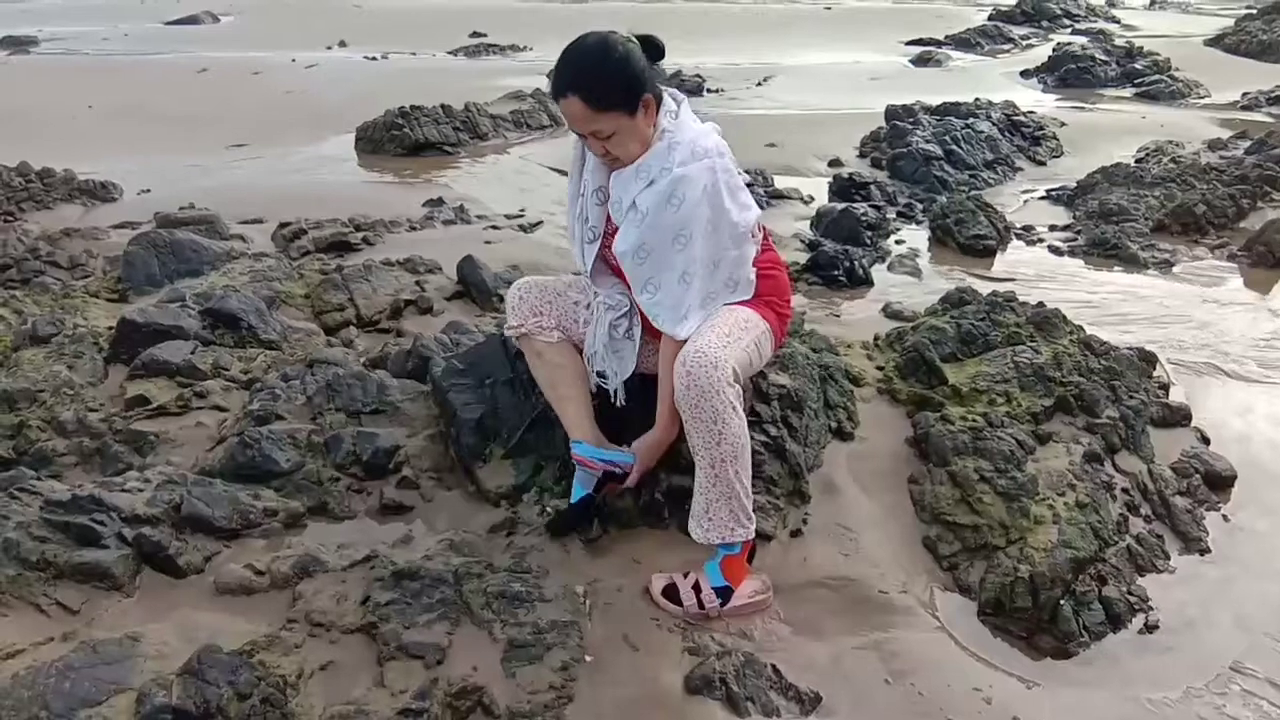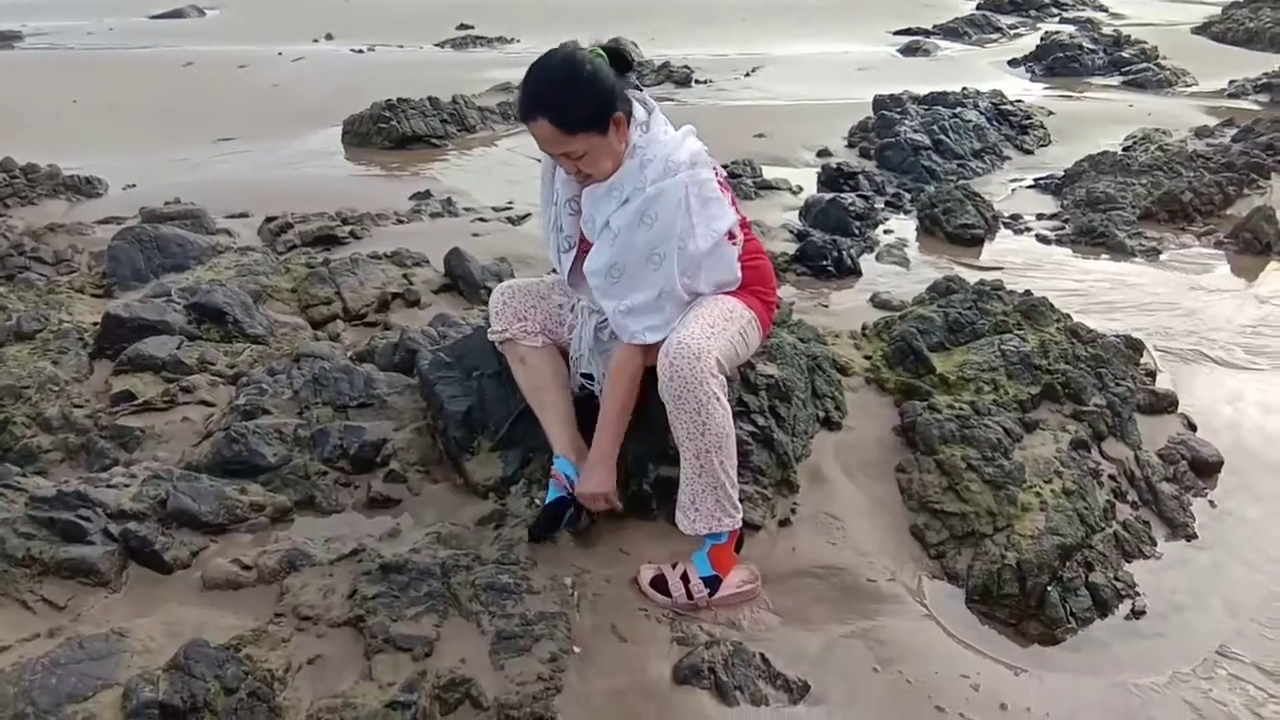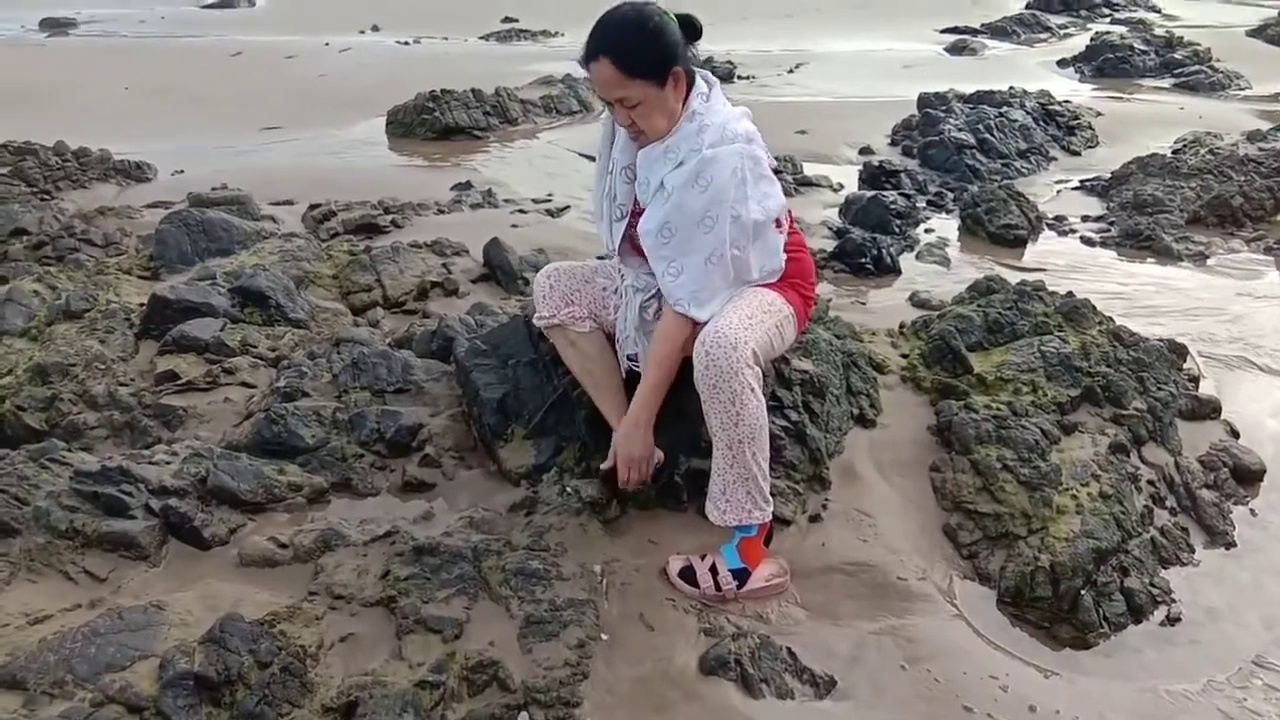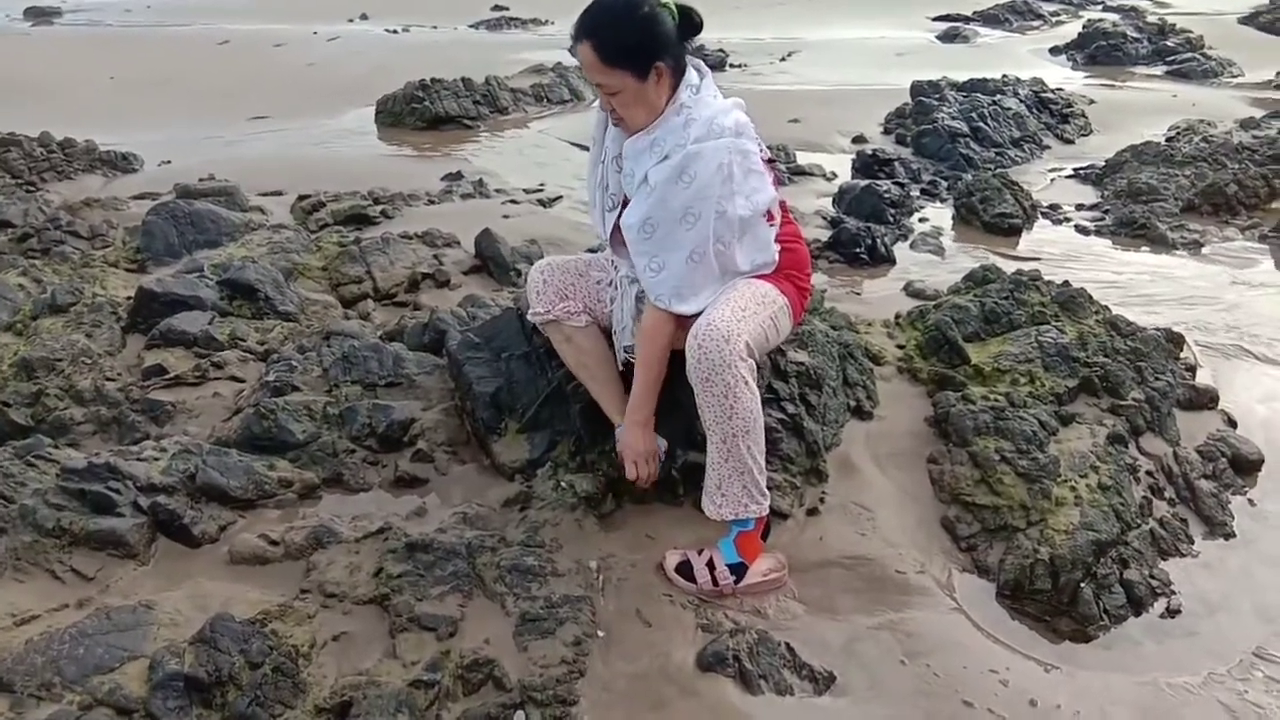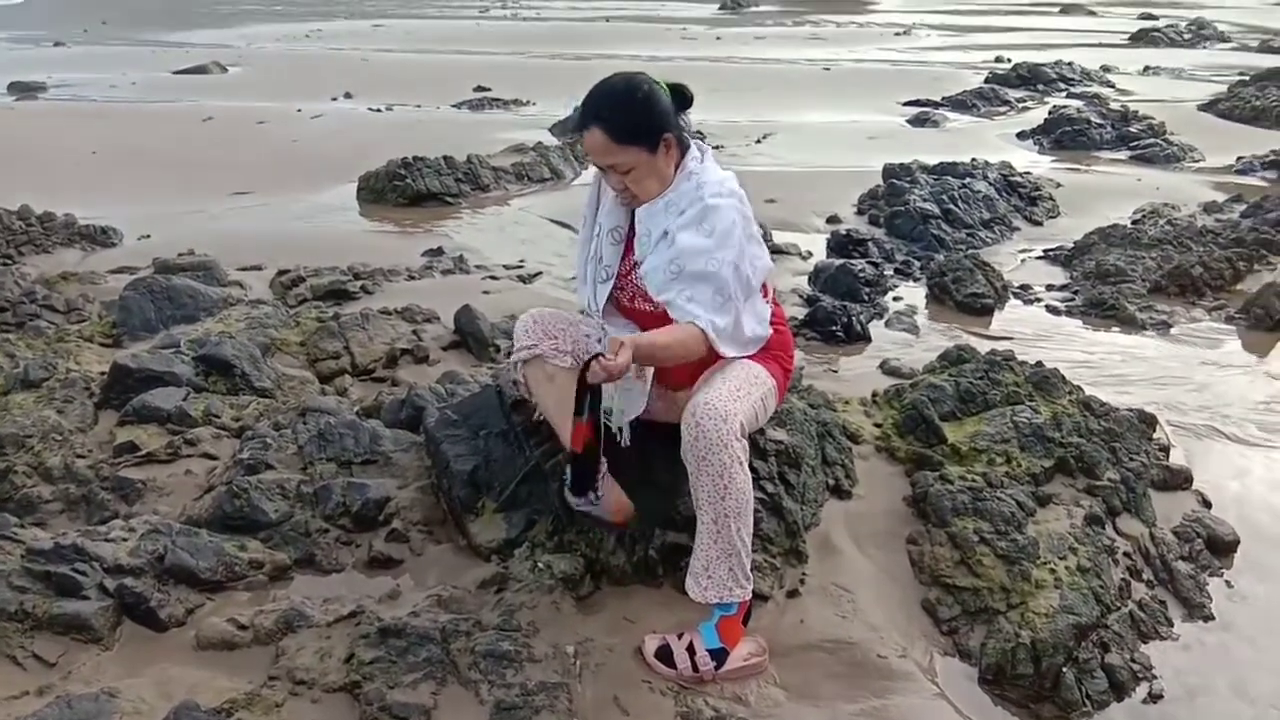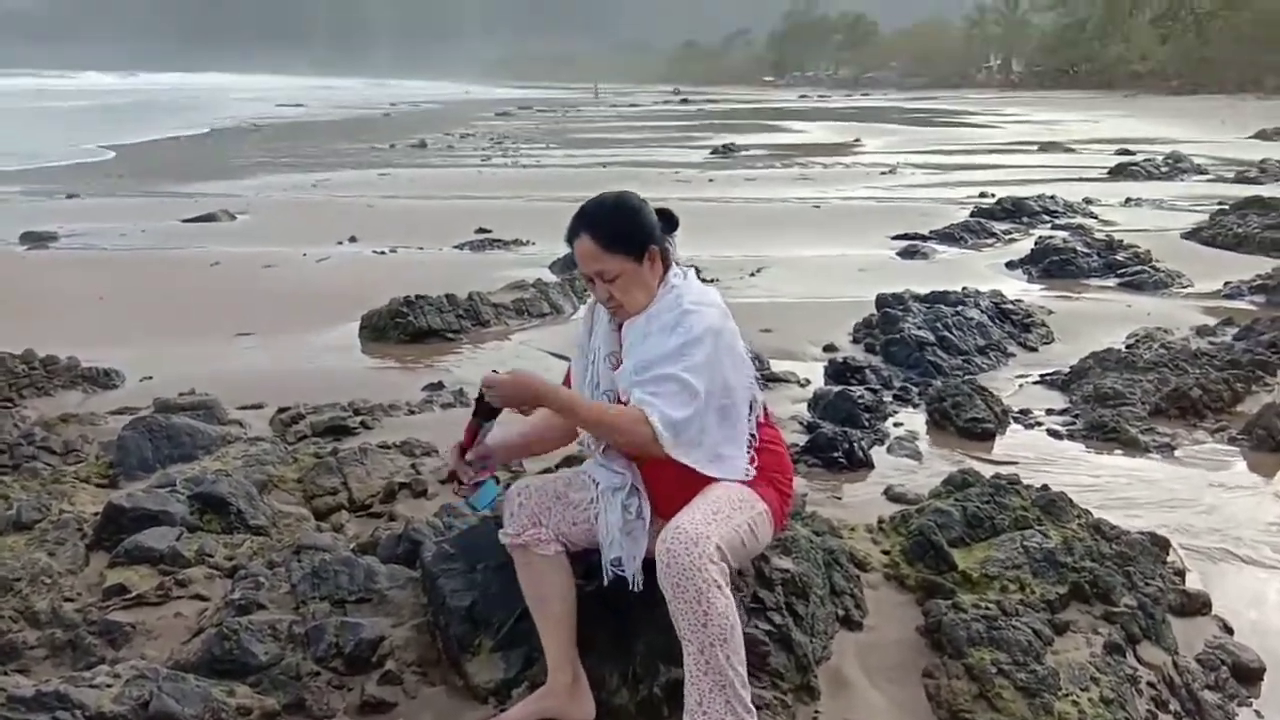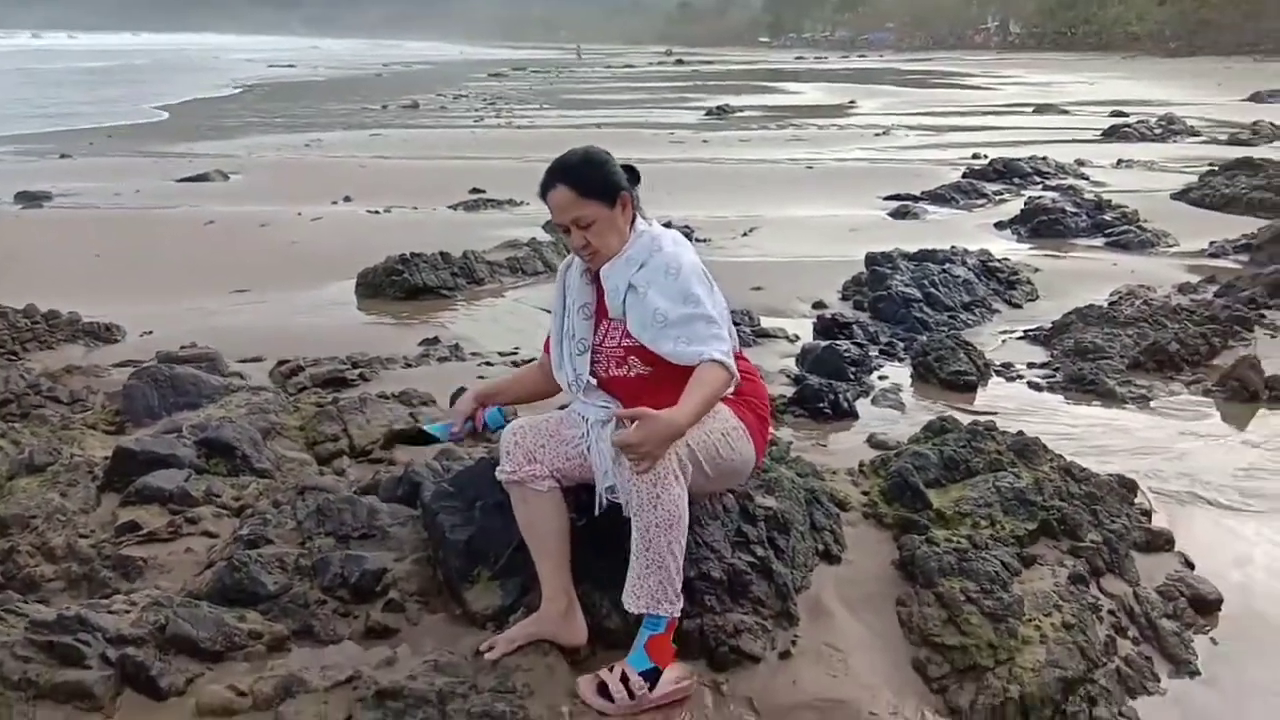
dt=0.7s
person 1, frame 1
left shoulder: (691, 174)
right shoulder: (606, 139)
left elbow: (680, 314)
right elbow: (599, 244)
left wrist: (663, 431)
right wrist: (571, 333)
left hip: (737, 298)
right hip: (643, 296)
left knee: (702, 367)
right knee: (528, 302)
left ankle: (734, 557)
right ankle: (592, 454)
person 1, frame 2
left shoulder: (664, 184)
right shoulder: (584, 145)
left elbow: (636, 334)
right elbow: (580, 253)
left wrist: (605, 458)
left hip: (725, 290)
right hip: (627, 289)
left knee: (685, 357)
right knee: (511, 303)
left ankle: (721, 547)
right ankle: (568, 463)
person 1, frame 3
left shoulder: (718, 156)
right shoulder: (638, 121)
left elbow: (686, 304)
right elbow: (631, 231)
left wrist: (639, 422)
left hip: (761, 283)
right hip: (662, 274)
left knee: (722, 347)
right knee: (555, 289)
left ankle: (751, 540)
right ankle: (634, 451)
person 1, frame 4
left shoulder: (705, 147)
right shoulder: (639, 107)
left elbow: (670, 297)
right elbow: (633, 233)
left wrist: (639, 420)
left hip: (756, 272)
right hip: (665, 266)
left knee: (713, 338)
right knee: (549, 282)
left ankle: (748, 533)
right ankle: (633, 443)
person 1, frame 5
left shoulder: (713, 206)
right shoulder: (617, 194)
left elbow: (700, 332)
right elbow: (606, 287)
left wrist: (639, 350)
right wrist: (593, 358)
left hip: (737, 353)
right hip: (648, 349)
left knee: (711, 419)
right knee: (535, 330)
left ankle: (729, 620)
right ankle: (602, 490)
person 1, frame 6
left shoulder: (694, 319)
right shoulder: (605, 318)
left elbow: (653, 431)
right elbow: (572, 415)
left wrist: (540, 393)
right wrist: (497, 450)
left hip: (734, 480)
right hip: (645, 483)
left knee: (686, 544)
right knee: (526, 506)
person 1, frame 7
left shoulder: (667, 261)
right shoulder: (577, 274)
left elbow: (716, 360)
right elbow: (555, 368)
left wrist: (673, 422)
right wrist: (485, 393)
left hip: (721, 419)
right hip: (626, 416)
left knee: (657, 452)
right knee: (522, 443)
left ankle: (658, 647)
right ankle: (559, 610)
